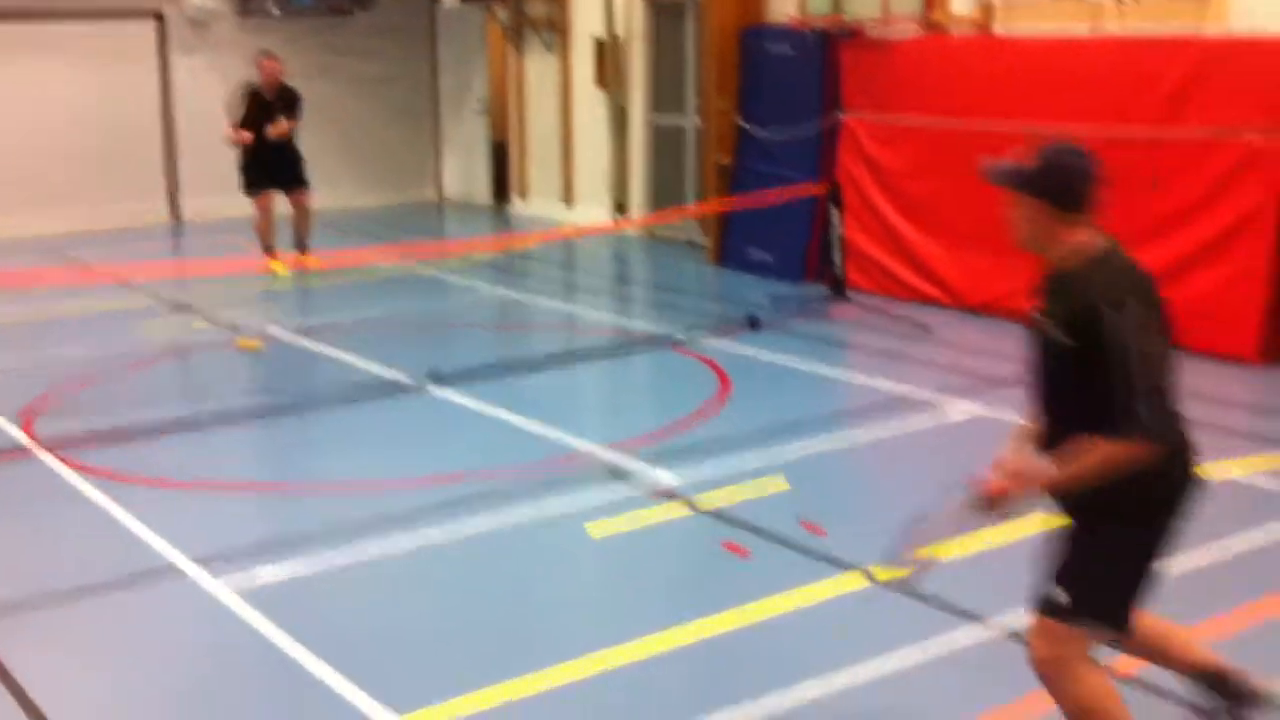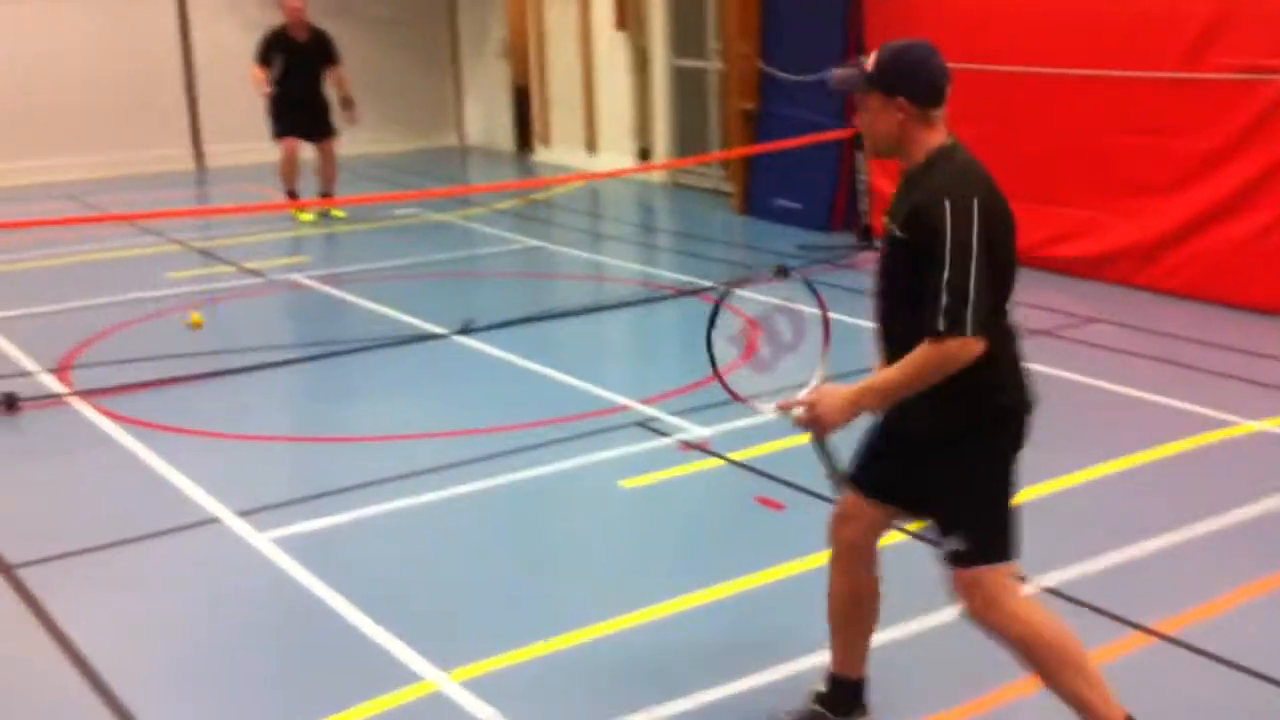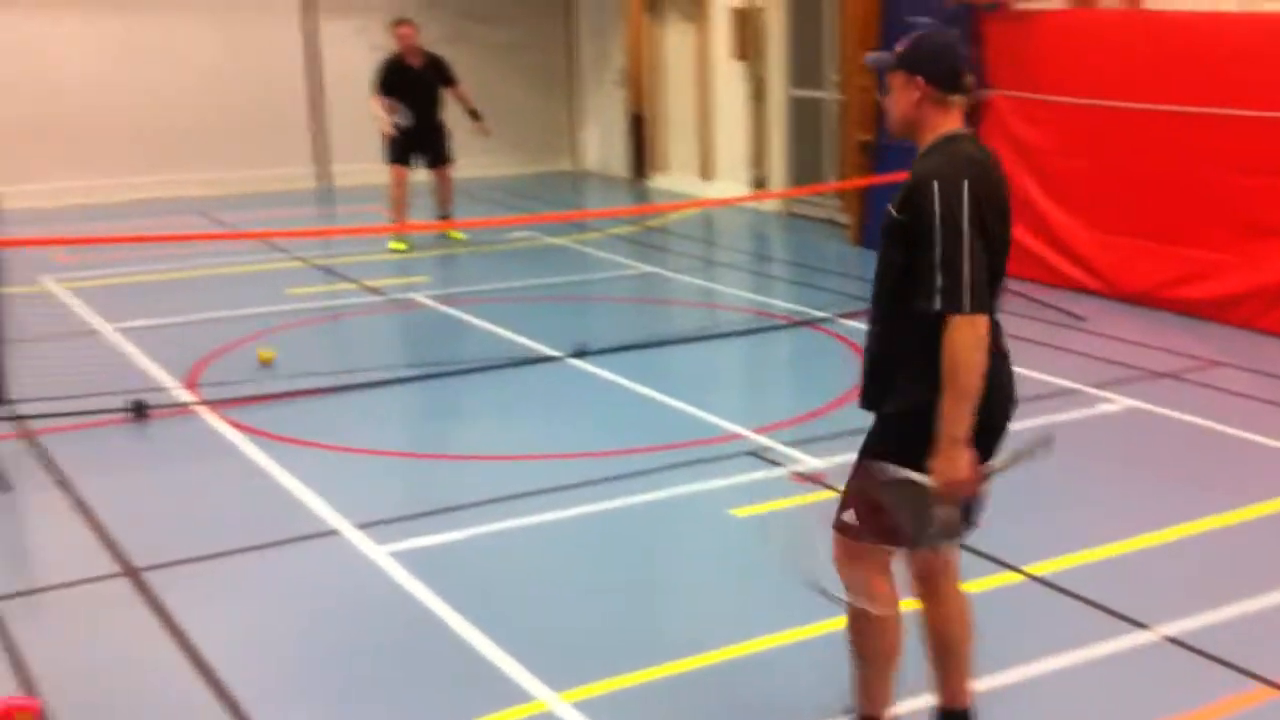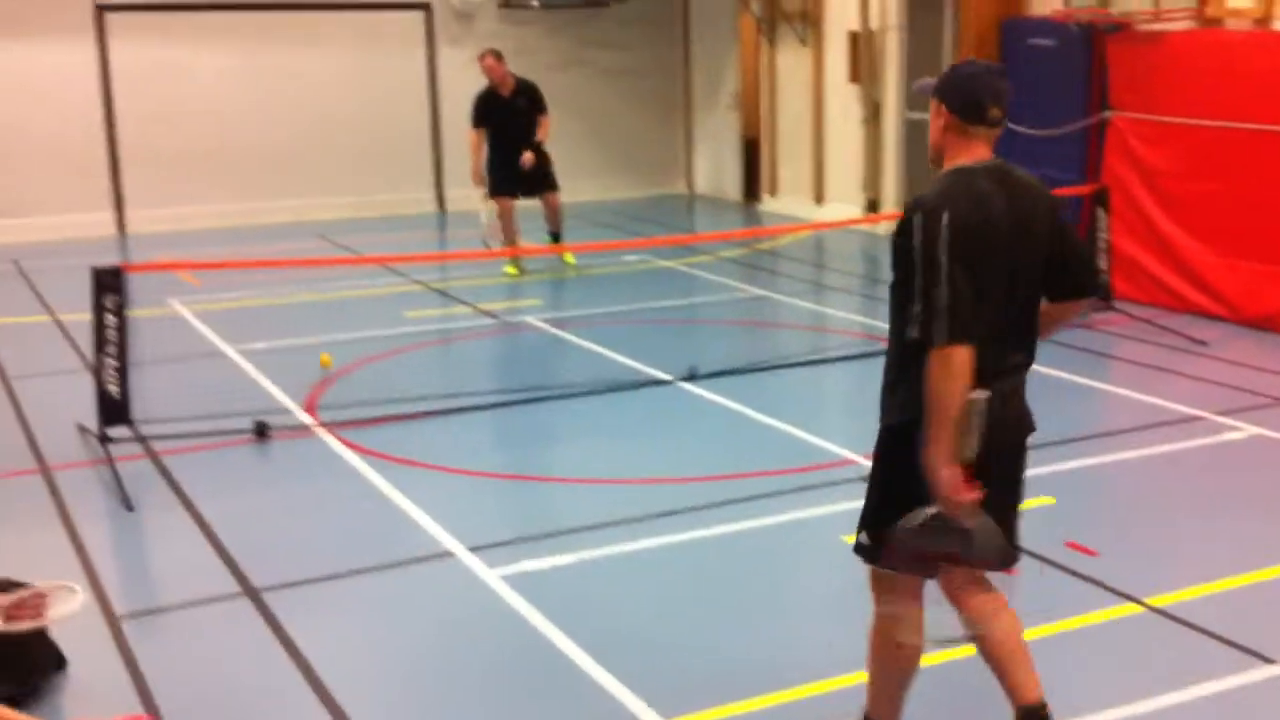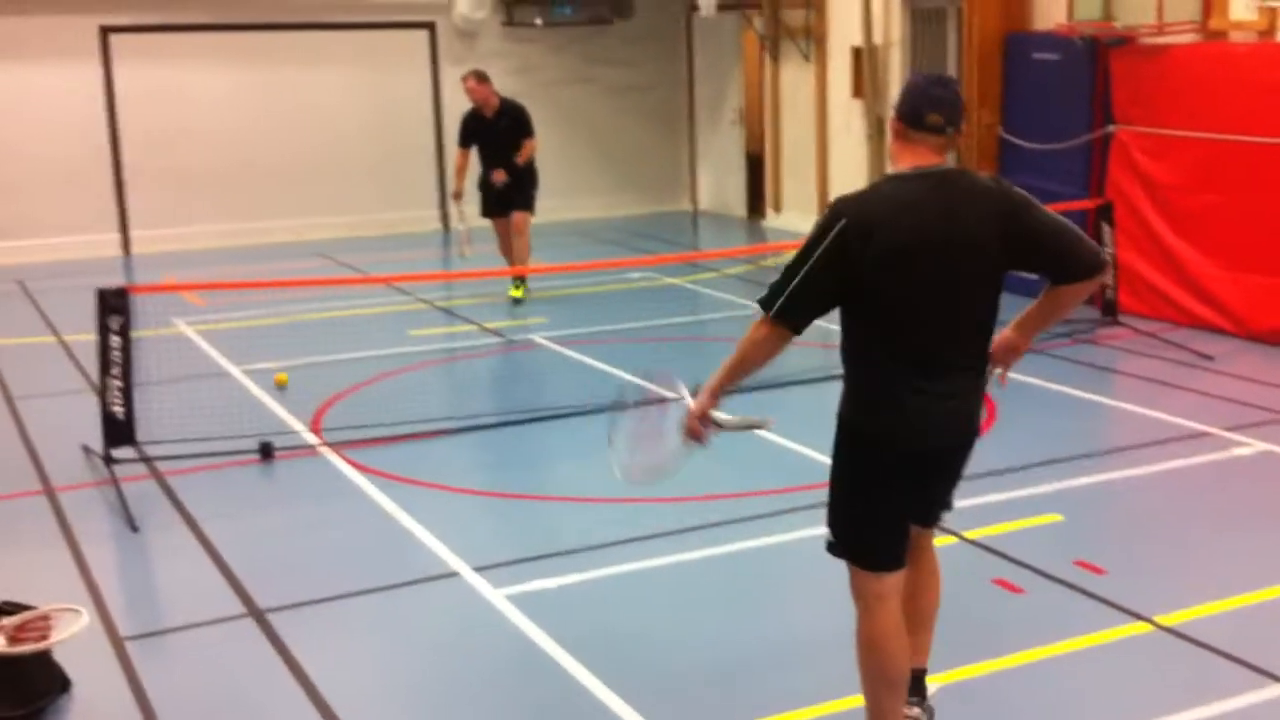
dt=0.3s
person 1, frame 1
left shoulder: (1107, 301)
right shoulder: (1067, 275)
left elbow: (1139, 439)
left wrist: (1035, 481)
right wrist: (1029, 444)
left hip: (1132, 492)
right hip: (1108, 485)
left knee: (1055, 651)
right knee: (1102, 619)
person 1, frame 2
left shoulder: (954, 198)
right shoulder: (924, 179)
left elbow: (961, 339)
left wrist: (855, 400)
right wrist: (878, 386)
left hip: (971, 415)
right hip: (926, 406)
left knee: (986, 592)
right knee: (849, 530)
person 1, frame 3
left shoulder: (945, 179)
right shoulder: (963, 165)
left elbow: (966, 317)
left wrist: (953, 441)
left hip: (934, 410)
right hip: (939, 403)
left knee: (860, 550)
right knee: (930, 560)
person 1, frame 4
left shoulder: (937, 211)
right shoulder: (1033, 199)
left elbow: (949, 345)
right elbow: (1074, 293)
left wrist: (938, 455)
left hip: (932, 428)
right hip: (1003, 422)
left knee: (896, 586)
right knee: (966, 580)
person 1, frame 5
left shoulder: (858, 216)
right shoulder: (997, 202)
left elbow: (778, 321)
right elbow: (1088, 267)
left wrist: (710, 395)
right wrist: (1021, 332)
left hip: (880, 423)
right hip: (958, 414)
left knee: (877, 583)
right knee: (917, 539)
person 2, frame 1
left shoulder: (290, 95)
right shoulder: (248, 97)
left elbow: (283, 128)
right elbow: (236, 128)
left wrist: (254, 137)
right wrist: (235, 135)
left hip: (283, 155)
right hip: (256, 159)
left knee: (302, 203)
right knee: (264, 207)
left ankle: (302, 252)
right ankle: (270, 256)
person 2, frame 2
left shoulder: (321, 38)
right shoulder: (274, 39)
left elbow: (335, 71)
right elbow: (259, 68)
left wrist: (347, 102)
right wrist: (263, 85)
left hip: (314, 103)
right hip: (284, 105)
left knee: (328, 151)
right knee: (289, 151)
left ankle: (327, 201)
right ankle: (293, 200)
person 2, frame 3
left shoulder: (435, 63)
right shoulder: (390, 67)
left elbow: (456, 90)
right elbow: (379, 99)
left wrist: (476, 116)
right wrist: (384, 121)
left hip: (431, 129)
right hip: (401, 132)
left knee: (444, 175)
right knee: (399, 178)
left ankle: (445, 223)
right ankle: (399, 233)
person 2, frame 4
left shoulder: (529, 89)
right shoulder: (484, 99)
left elbow: (543, 121)
right elbow: (478, 134)
left wrist: (534, 149)
right wrist: (477, 167)
left hip: (532, 158)
right hip: (501, 161)
left knee: (552, 202)
right knee: (504, 208)
left ankle: (557, 242)
right ankle: (514, 258)
person 2, frame 5
left shoulder: (515, 111)
right shoulder: (470, 120)
left elbow: (530, 145)
right elbow: (463, 153)
left wrist: (509, 171)
right wrist: (458, 186)
left hip: (519, 177)
right hip: (492, 181)
left knee: (519, 224)
right knee: (502, 230)
left ankle: (520, 280)
right ankle: (518, 274)
